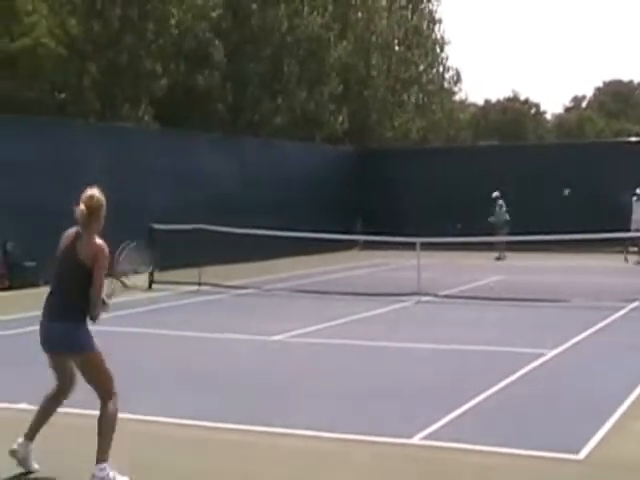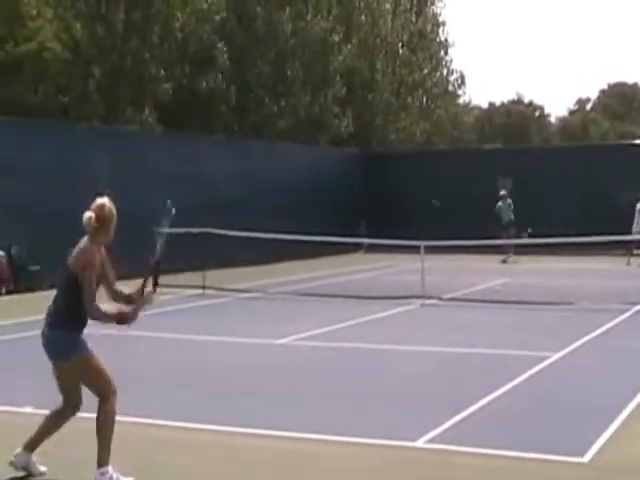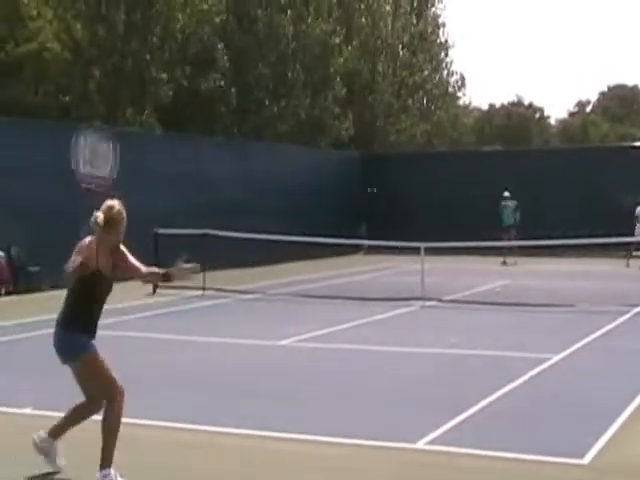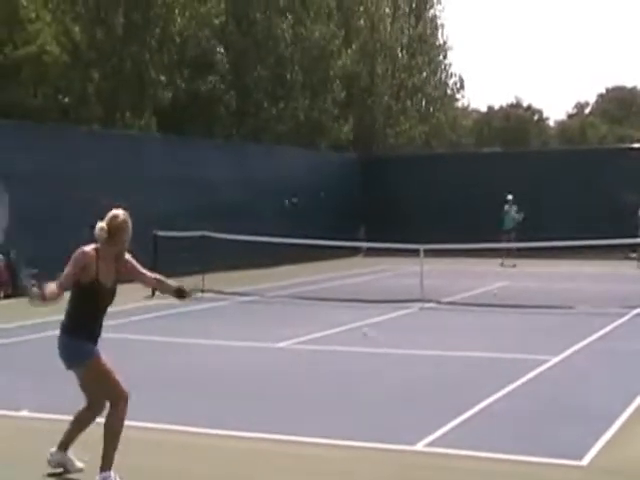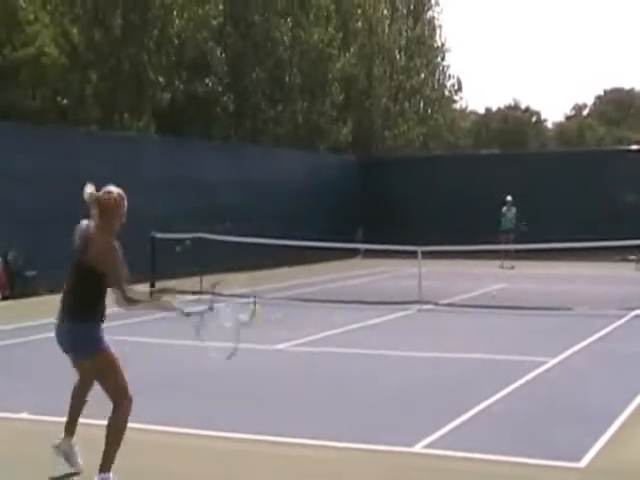
dt=0.2s
person 1, frame 1
left shoulder: (68, 236)
right shoulder: (99, 247)
right elbow: (95, 301)
left wrist: (95, 302)
right wrist: (99, 306)
left hip: (49, 326)
right hip: (71, 329)
left knee: (63, 388)
right knee: (109, 396)
left ankle: (24, 444)
person 1, frame 2
left shoulder: (99, 250)
right shoulder: (90, 255)
left elbow: (112, 291)
right elbow: (90, 309)
left wrist: (133, 299)
right wrist: (122, 316)
left hip: (56, 333)
right hip: (63, 335)
left knee: (72, 403)
right knee: (108, 393)
left ankle: (25, 454)
person 1, frame 3
left shoulder: (117, 252)
right shoulder: (87, 246)
left elbow: (144, 272)
right elbow: (71, 273)
left wrist: (169, 274)
right wrist: (78, 265)
left hip: (80, 335)
right hip: (71, 336)
left knee: (95, 400)
right knee: (115, 394)
left ankle: (48, 439)
person 1, frame 4
left shoulder: (122, 260)
right shoulder: (85, 255)
left elbow: (149, 278)
right elbow: (58, 287)
left wrist: (177, 290)
right wrist: (43, 293)
left hip: (83, 341)
right hip: (75, 342)
left knee: (96, 405)
right knee: (119, 399)
left ankle: (61, 453)
person 1, frame 5
left shoulder: (84, 228)
right shoulder: (108, 245)
right elbow: (124, 297)
right wrist: (155, 302)
left hip: (67, 326)
right hip: (86, 330)
left knee: (86, 380)
right knee: (123, 401)
left ankle: (67, 441)
